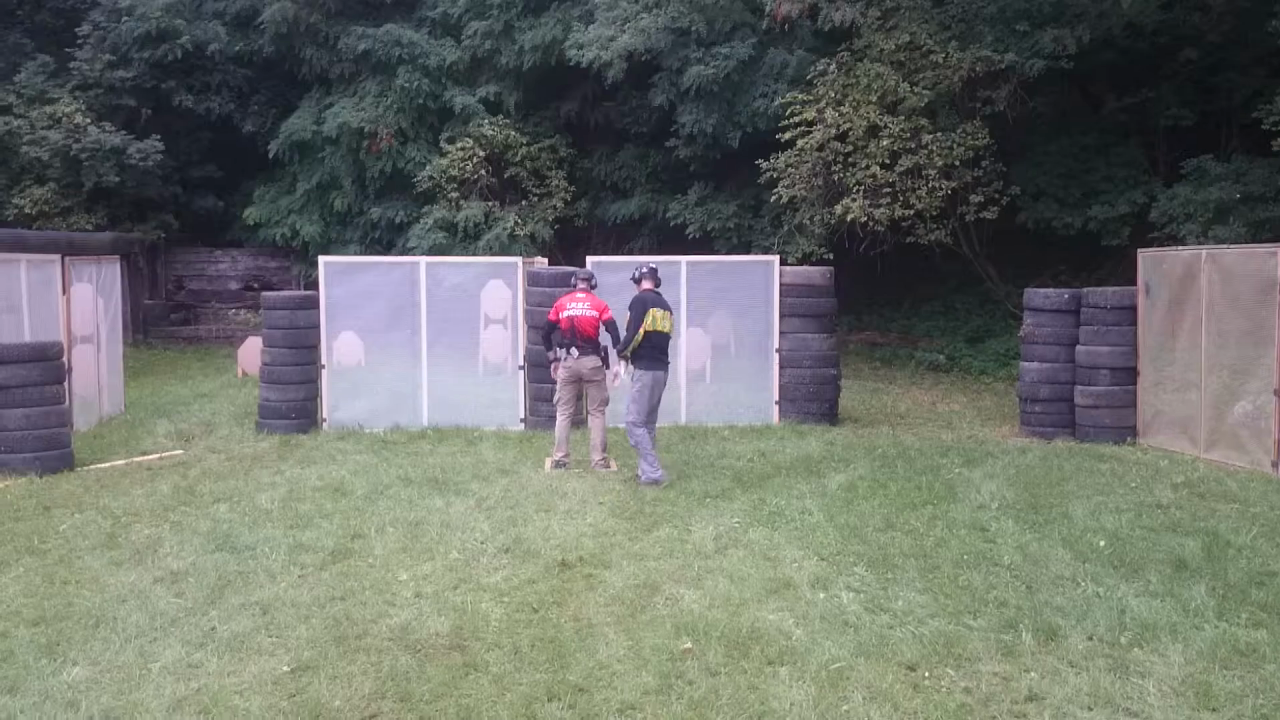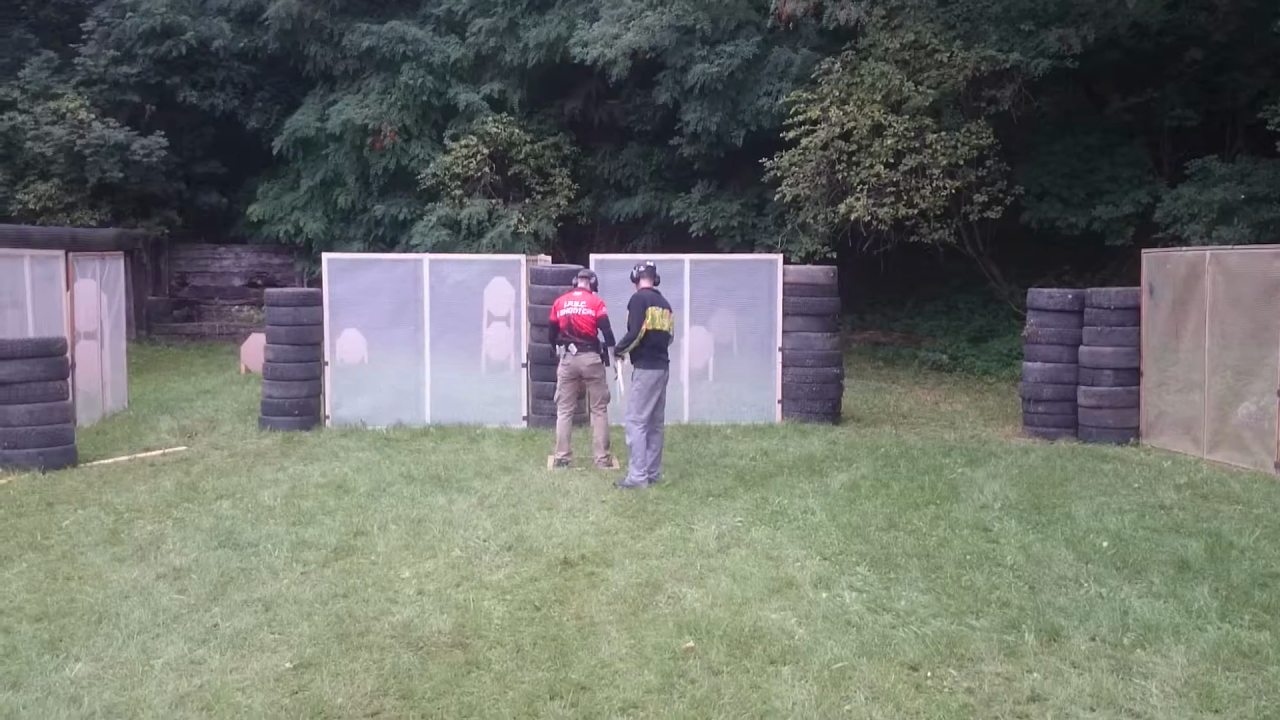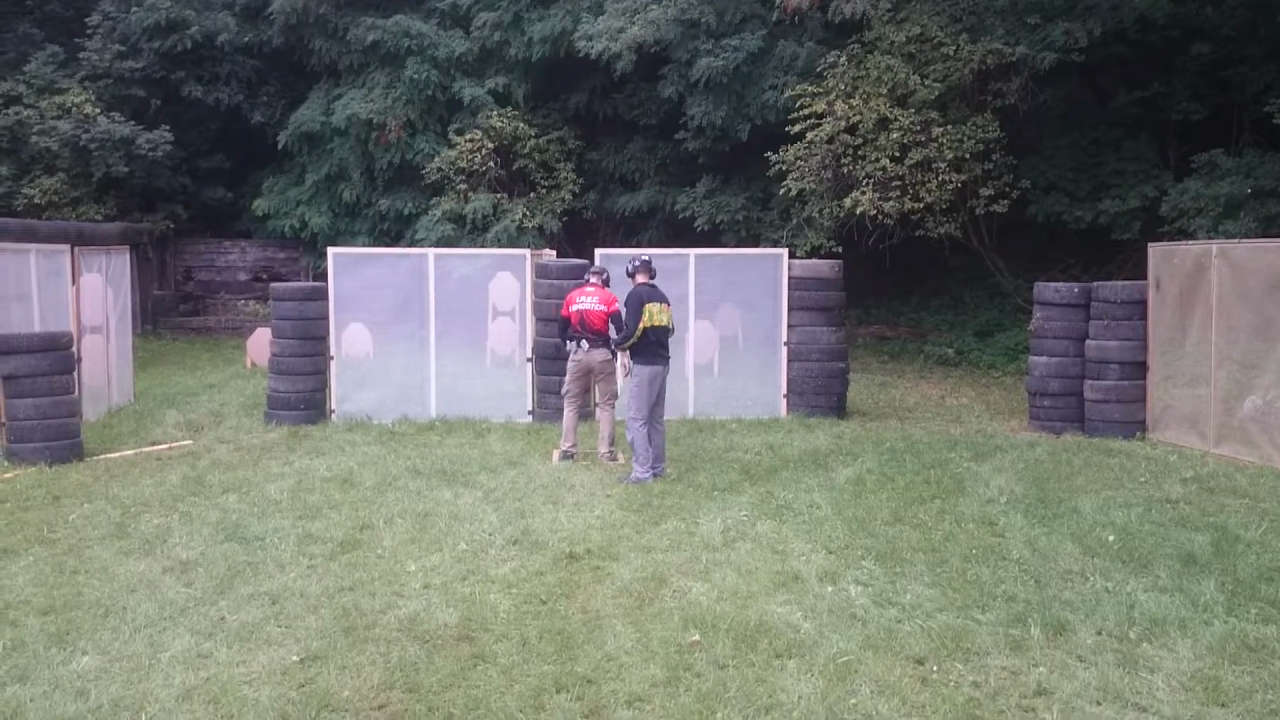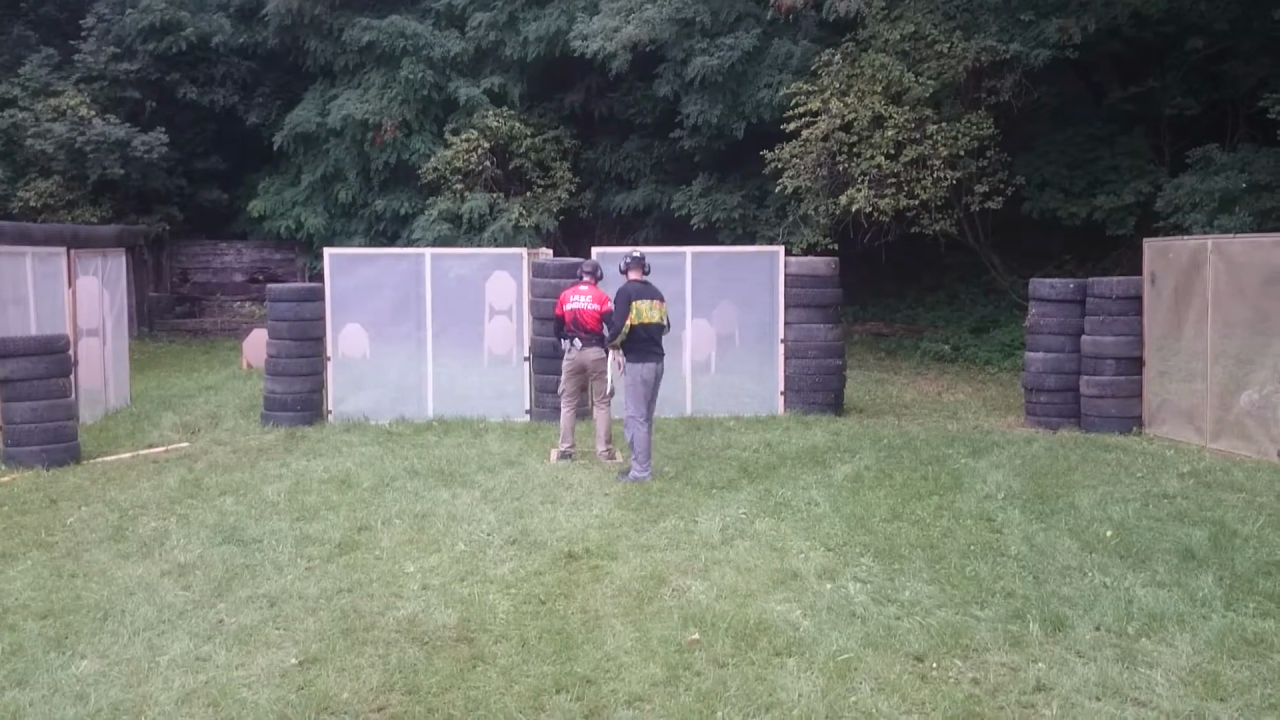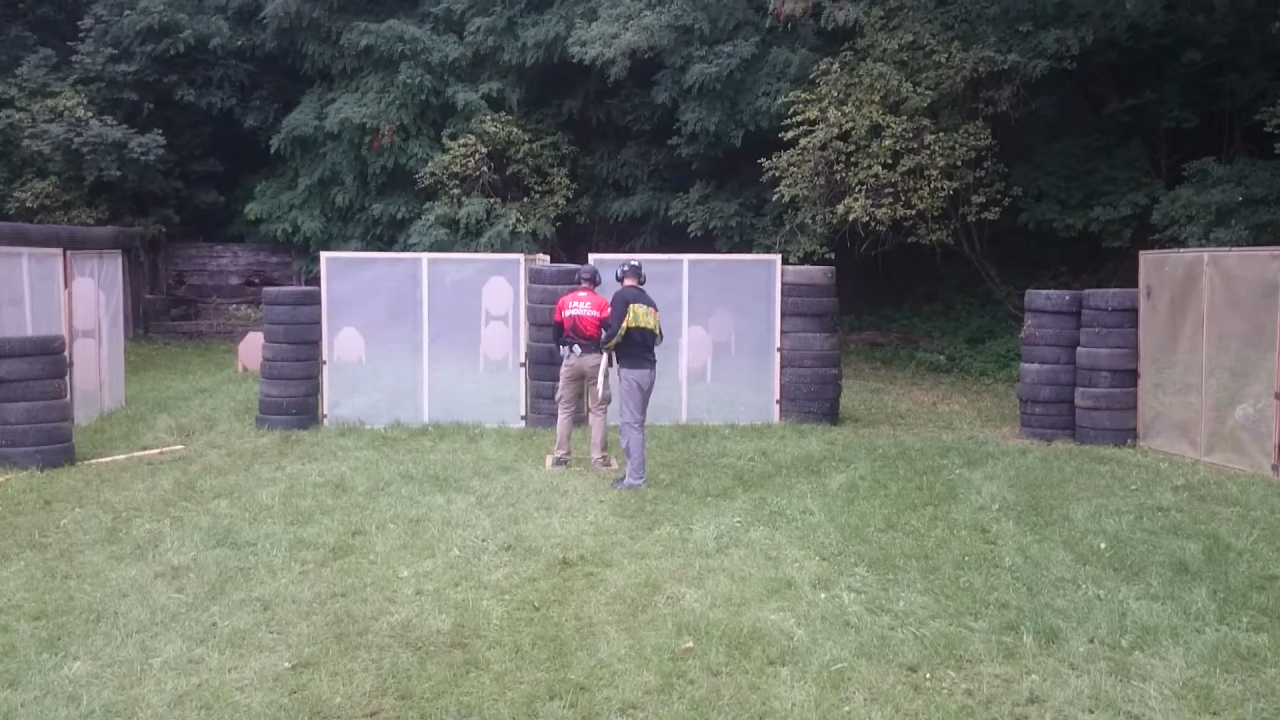
dt=0.4s
person 1, frame 1
left shoulder: (640, 300)
right shoulder: (665, 304)
left elbow: (634, 334)
right elbow: (665, 335)
left wrist: (623, 352)
left hip: (646, 369)
right hip: (661, 368)
left knee: (634, 422)
right knee: (648, 422)
left ankle: (652, 472)
right ankle: (647, 472)
person 1, frame 2
left shoulder: (639, 298)
right shoulder: (664, 303)
left elbow: (635, 332)
right elbow: (669, 336)
left wrist: (620, 350)
left hip: (645, 368)
right hip: (662, 367)
left knee: (635, 421)
right knee: (655, 423)
left ankle: (637, 476)
right ankle: (652, 472)
person 1, frame 3
left shoulder: (636, 294)
right shoulder: (662, 296)
left elbow: (633, 330)
right elbow: (670, 330)
left wrist: (619, 344)
left hip: (644, 363)
right hip: (662, 362)
left knee: (636, 418)
right knee: (656, 418)
left ankle: (642, 472)
right ankle: (657, 467)
person 1, frame 4
left shoulder: (626, 291)
right shoulder: (656, 293)
left elbow: (620, 327)
right elbow: (665, 326)
left wrist: (612, 344)
left hip: (637, 361)
right hip: (656, 360)
left knee: (635, 417)
right knee: (646, 416)
left ankle: (640, 471)
right ankle: (641, 465)
person 1, frame 5
left shoulder: (622, 296)
right shoulder: (649, 301)
left elbow: (616, 329)
right elbow: (658, 337)
left wrist: (606, 345)
left hip: (631, 367)
right hip: (648, 367)
left knee: (629, 423)
right knee: (637, 422)
left ankle: (636, 478)
right ankle: (635, 474)
person 2, frame 1
left shoulder: (561, 303)
right shoulder: (599, 304)
left elbow: (546, 334)
right elbow: (614, 334)
left wrist: (553, 359)
left hip: (568, 361)
right hip: (593, 361)
left knee: (564, 412)
right knee: (597, 412)
left ankle: (560, 459)
right ankle: (599, 460)
person 2, frame 2
left shoulder: (559, 302)
right shoulder: (595, 301)
left elbow: (552, 335)
right elbow: (606, 331)
left hip: (567, 359)
right hip: (591, 358)
left knee: (564, 410)
right knee: (599, 410)
left ankle: (562, 457)
right ankle: (602, 458)
person 2, frame 3
left shoulder: (572, 297)
right shoulder: (609, 297)
left elbow: (562, 329)
right elbow: (619, 327)
left hip: (578, 354)
right hip: (602, 354)
left knee: (571, 403)
right knee: (606, 405)
left ankle: (567, 450)
right ankle: (606, 452)
person 2, frame 4
left shoulder: (565, 296)
right shoulder: (601, 296)
left elbow: (557, 327)
left hip: (572, 352)
right hip: (596, 352)
left knee: (568, 403)
right knee: (602, 403)
left ankle: (565, 450)
right ankle: (605, 450)
person 2, frame 5
left shoulder: (564, 301)
right shoulder: (601, 302)
left elbow: (556, 333)
left hip: (571, 358)
right hip: (595, 359)
left knee: (565, 409)
right knee: (598, 409)
left ankle: (561, 456)
right ankle: (600, 457)
